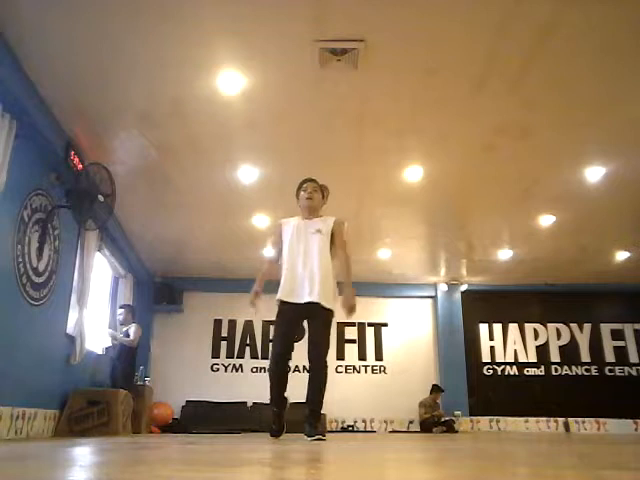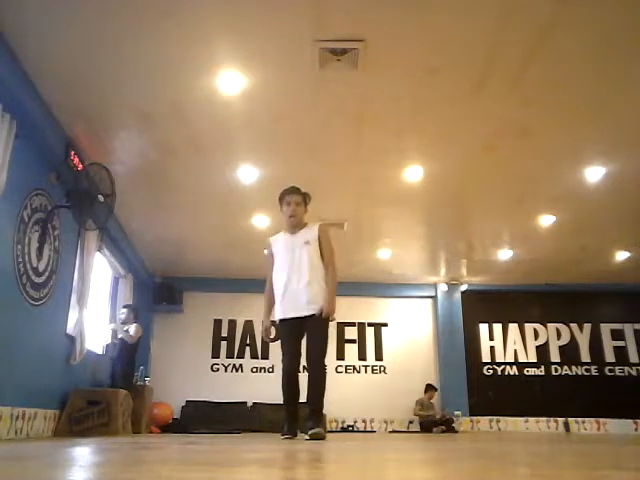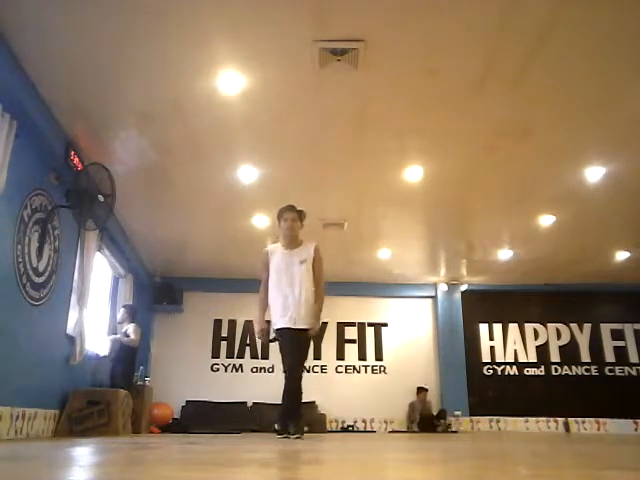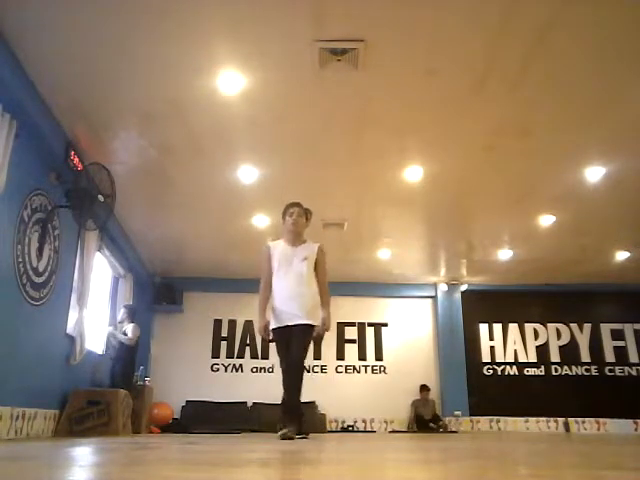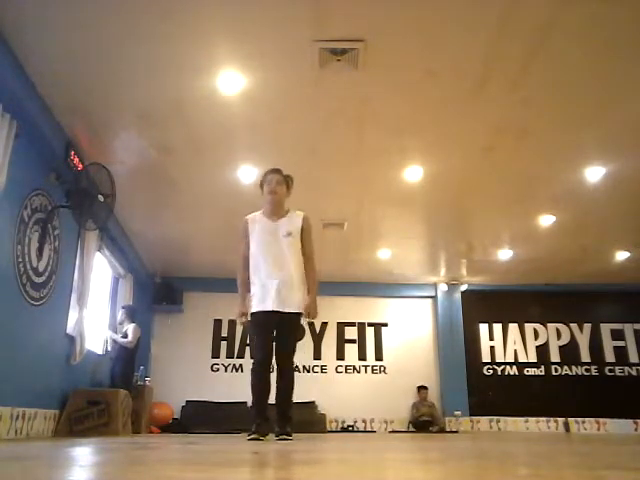
dt=1s
person 1, frame 1
left shoulder: (333, 224)
right shoulder: (284, 225)
left elbow: (342, 255)
right elbow: (273, 259)
left wrist: (348, 289)
right wrist: (258, 285)
left hip: (321, 298)
right hip: (289, 297)
left knee: (317, 360)
right knee: (279, 355)
left ankle: (313, 422)
right ankle: (278, 408)
person 1, frame 2
left shoulder: (318, 231)
right shoulder: (274, 242)
left elbow: (330, 266)
right elbow: (271, 281)
left wrist: (330, 298)
right wrist: (266, 316)
left hip: (316, 308)
right hip: (287, 311)
left knee: (316, 362)
right knee: (289, 366)
left ankle: (315, 419)
right ankle: (291, 421)
person 1, frame 3
left shoulder: (312, 250)
right shoulder: (270, 253)
left elbow: (319, 287)
right elbow: (264, 287)
left wrist: (316, 317)
right wrist: (261, 318)
left hip: (305, 321)
right hip: (282, 320)
left knee: (296, 370)
right knee: (292, 369)
left ankle: (284, 420)
right ankle: (295, 421)
person 1, frame 4
left shoulder: (316, 250)
right shoulder: (271, 249)
left elbow: (323, 284)
right elbow: (265, 284)
left wrist: (326, 313)
right wrist: (262, 315)
left hip: (306, 317)
right hip: (280, 319)
left knee: (296, 364)
right knee: (287, 370)
left ankle: (289, 419)
right ankle: (295, 420)
person 1, frame 5
left shoulder: (300, 220)
right shoulder: (250, 222)
left elbow: (309, 260)
right elbow: (244, 264)
left wrist: (312, 296)
right wrist: (243, 300)
left hip: (292, 301)
right hip: (261, 302)
left knee: (285, 361)
right knee: (261, 360)
left ankle: (283, 422)
right ankle: (260, 422)
